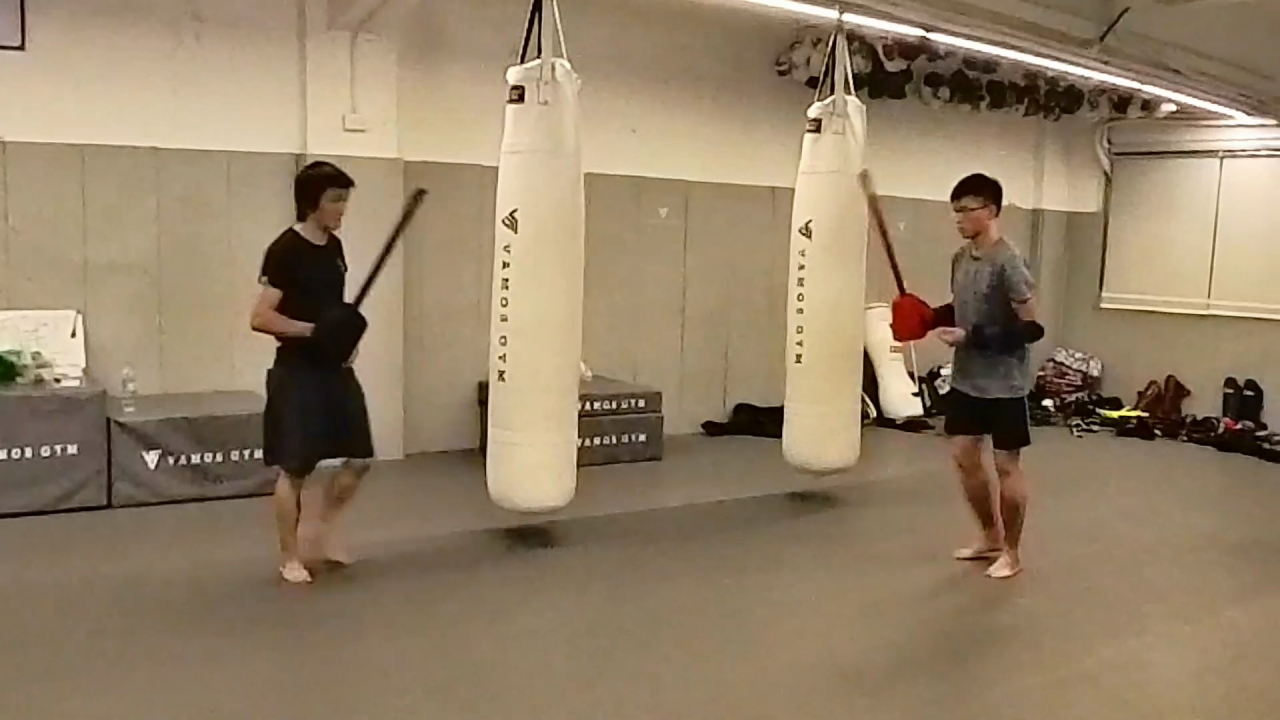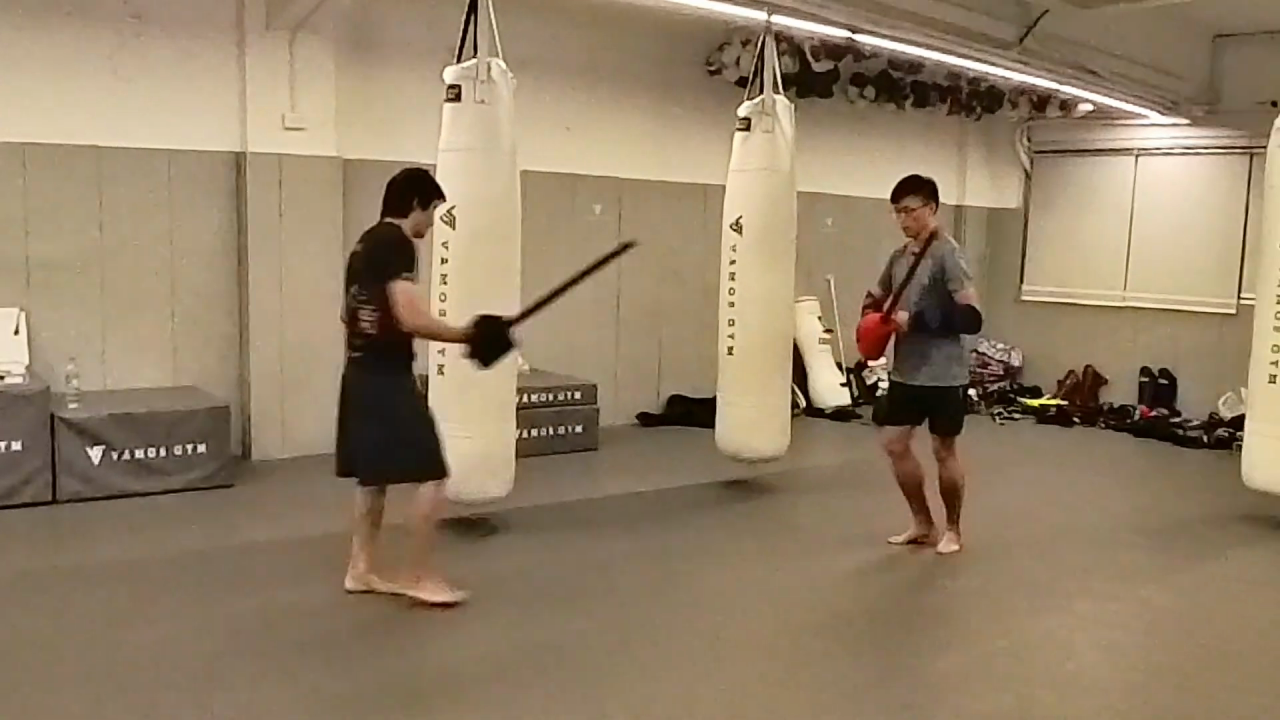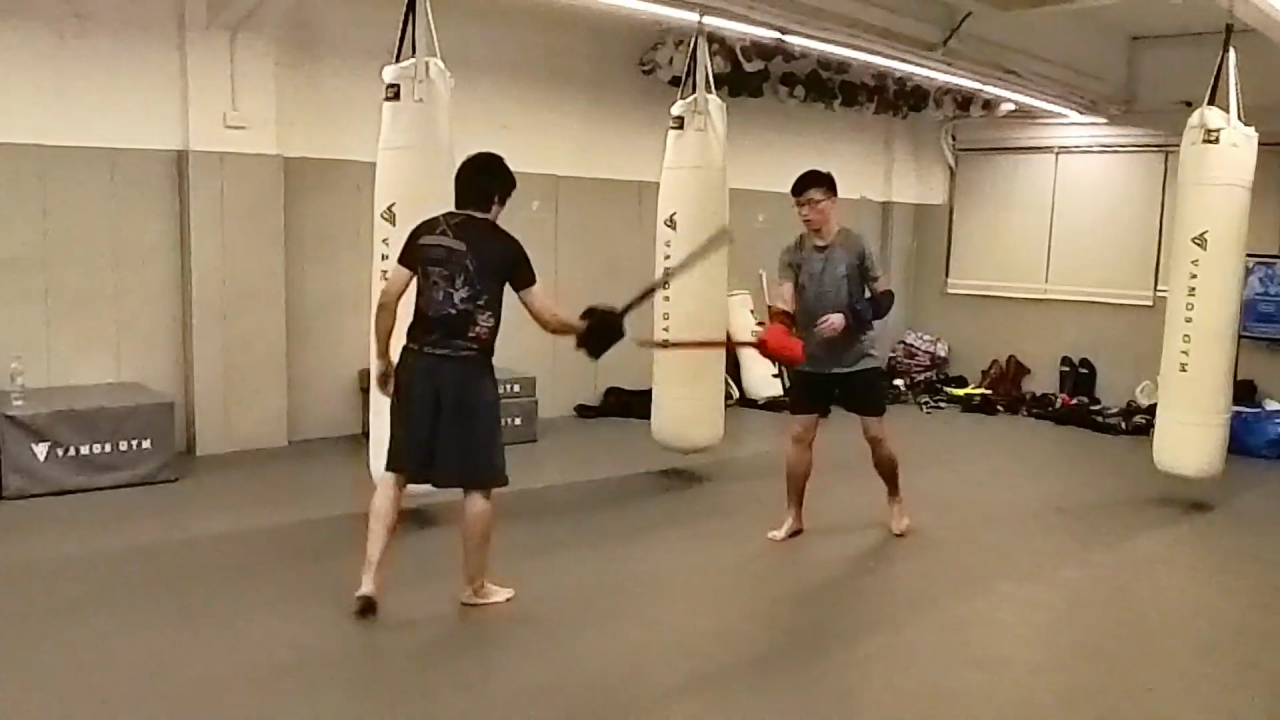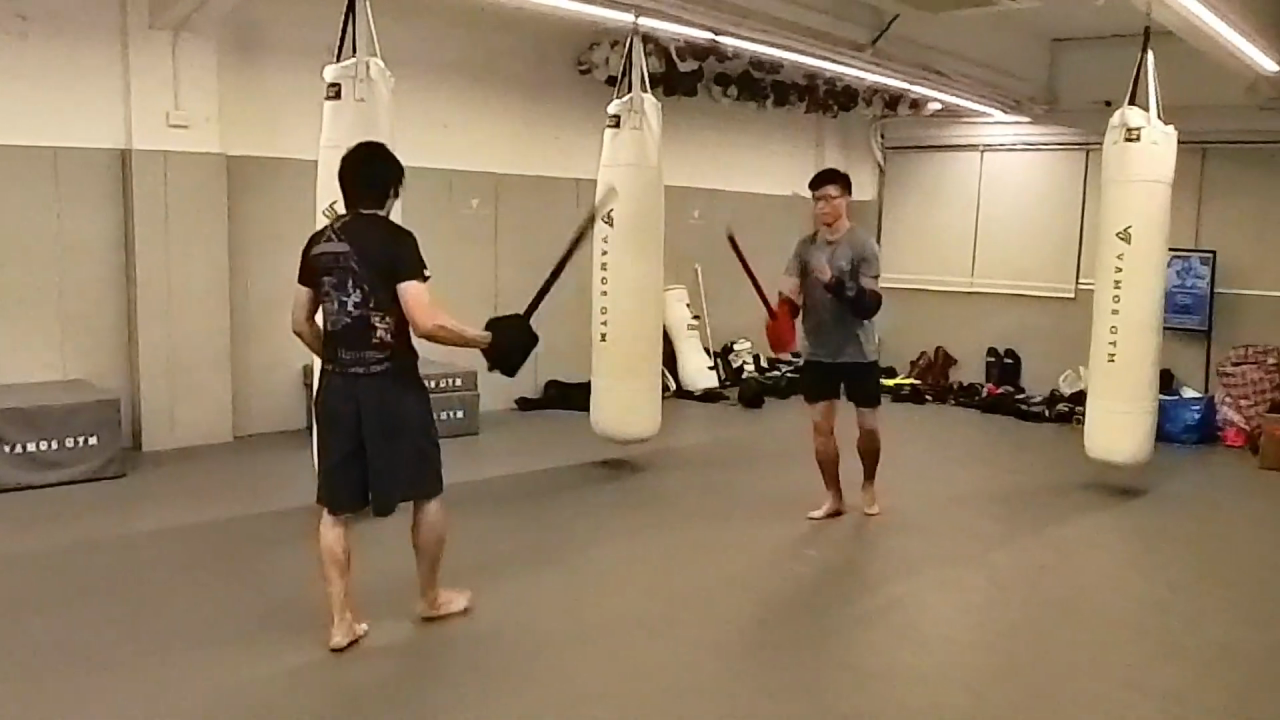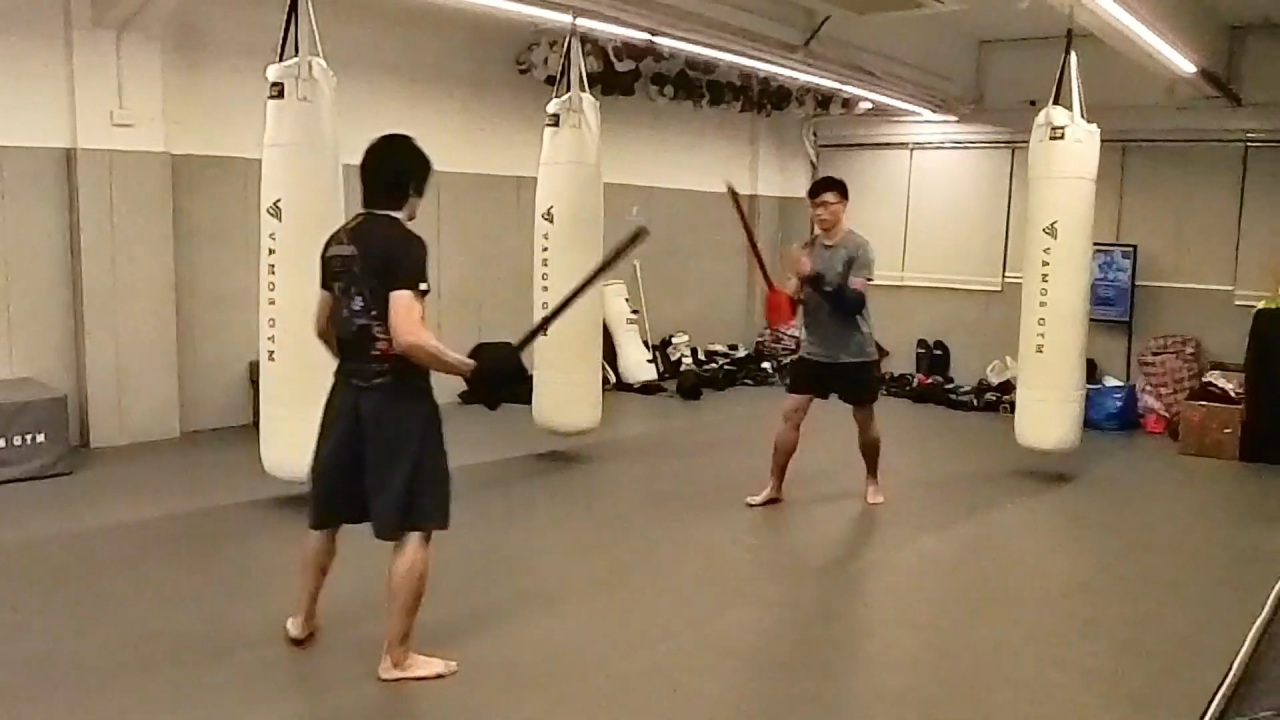
dt=0.7s
person 1, frame 1
left shoulder: (334, 247)
right shoulder: (285, 250)
right elbow: (260, 318)
right wrist: (313, 331)
left hip: (336, 369)
right hip: (297, 372)
left knee: (358, 458)
right knee: (293, 470)
left ankle: (324, 531)
right ankle: (290, 557)
person 1, frame 2
left shoulder: (369, 242)
right shoulder: (395, 246)
right elbow: (410, 319)
right wrist: (467, 334)
left hip: (360, 372)
right hip: (385, 375)
left knee: (373, 477)
right knee: (428, 476)
left ankle: (361, 570)
right ankle: (420, 576)
person 1, frame 3
left shoulder: (425, 233)
right shoulder: (503, 247)
left elbow: (388, 298)
right elbow: (549, 318)
left wrist: (384, 359)
right wrist: (587, 327)
left hip: (418, 365)
right hip: (468, 372)
left knee: (397, 473)
right knee: (477, 484)
left ankle: (369, 576)
right ankle: (475, 586)
person 1, frame 4
left shoulder: (318, 244)
right shoulder: (397, 241)
left elbow: (301, 324)
right elbow: (425, 321)
right wrist: (484, 339)
left hip: (336, 386)
right hip: (392, 385)
left knee: (336, 508)
right knee: (427, 493)
left ankle: (342, 622)
right ankle: (431, 597)
person 1, frame 5
left shoulder: (339, 241)
right shoulder: (405, 244)
left elbow: (325, 326)
right elbow: (408, 338)
right wrist: (467, 367)
left hip: (349, 394)
right hip: (399, 400)
left knee: (329, 513)
right knee: (415, 528)
left ankle: (303, 617)
right ankle: (396, 655)
person 2, frame 1
left shoulder: (1008, 263)
right shoulder: (960, 258)
left elbow: (1031, 328)
left wrist: (971, 336)
right wrist: (928, 319)
left hip: (1004, 384)
right hip: (966, 380)
left knee: (1006, 466)
right knee: (964, 458)
left ankle: (1010, 553)
right ankle: (989, 537)
person 2, frame 2
left shoulder: (948, 256)
right shoulder: (898, 257)
left elbow: (971, 317)
right elbow: (875, 299)
left wrist: (916, 321)
left hip: (942, 374)
right hip: (905, 371)
left knee: (944, 453)
right knee: (895, 446)
left ankle: (953, 529)
right ankle: (922, 524)
person 2, frame 3
left shoulder: (856, 247)
right shoulder: (793, 253)
left elbow: (884, 297)
right elbow: (786, 302)
left wrist: (849, 319)
left hip: (858, 360)
right hip: (811, 363)
left knee: (876, 436)
right knee: (799, 436)
left ankle: (895, 502)
right ankle: (794, 517)
person 2, frame 4
left shoulder: (863, 246)
right shoulder: (806, 245)
left elbow: (869, 304)
right elbow: (790, 293)
left wrist: (834, 283)
left hip: (858, 352)
right hip: (817, 352)
left knee: (868, 426)
right knee: (821, 425)
left ankle: (868, 485)
right ankle: (834, 498)
person 2, frame 5
left shoulder: (858, 249)
right shoulder: (807, 249)
left elbow: (854, 303)
right elbow: (794, 293)
left wrist: (814, 276)
left hip: (855, 354)
right hip: (814, 351)
left knee: (865, 421)
right knee: (791, 415)
left ankle: (872, 481)
right ankle: (774, 487)
